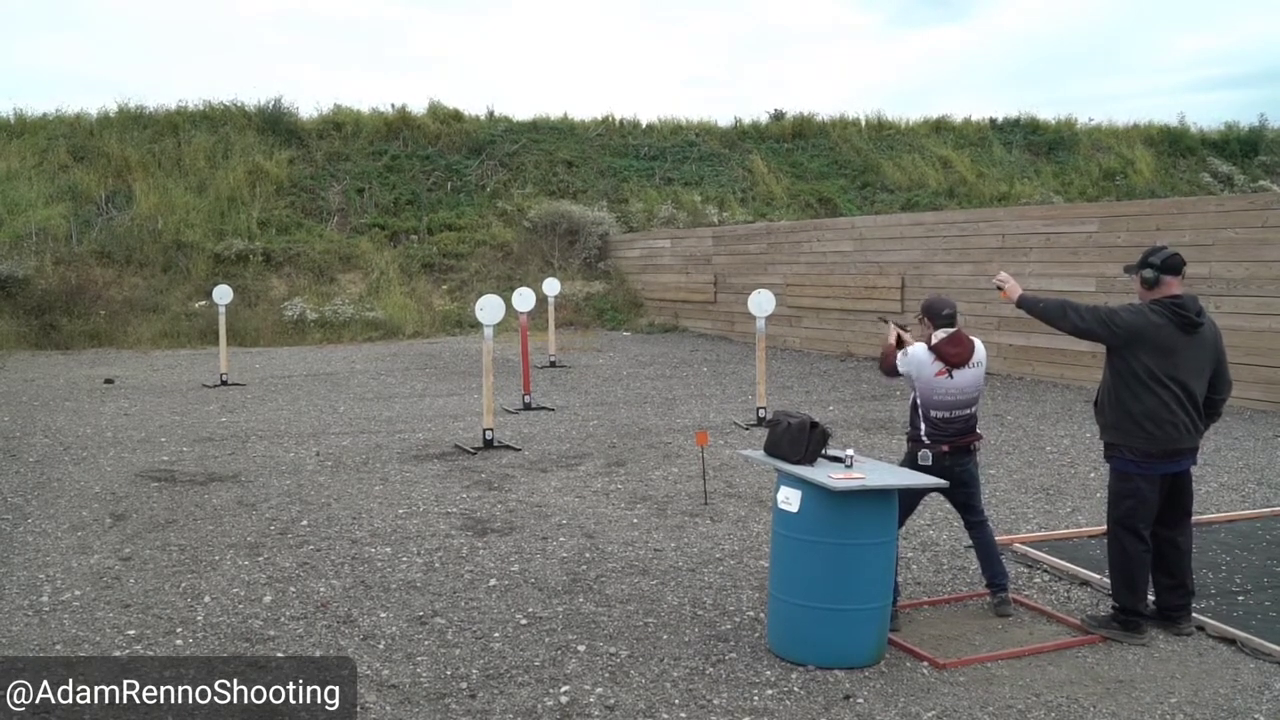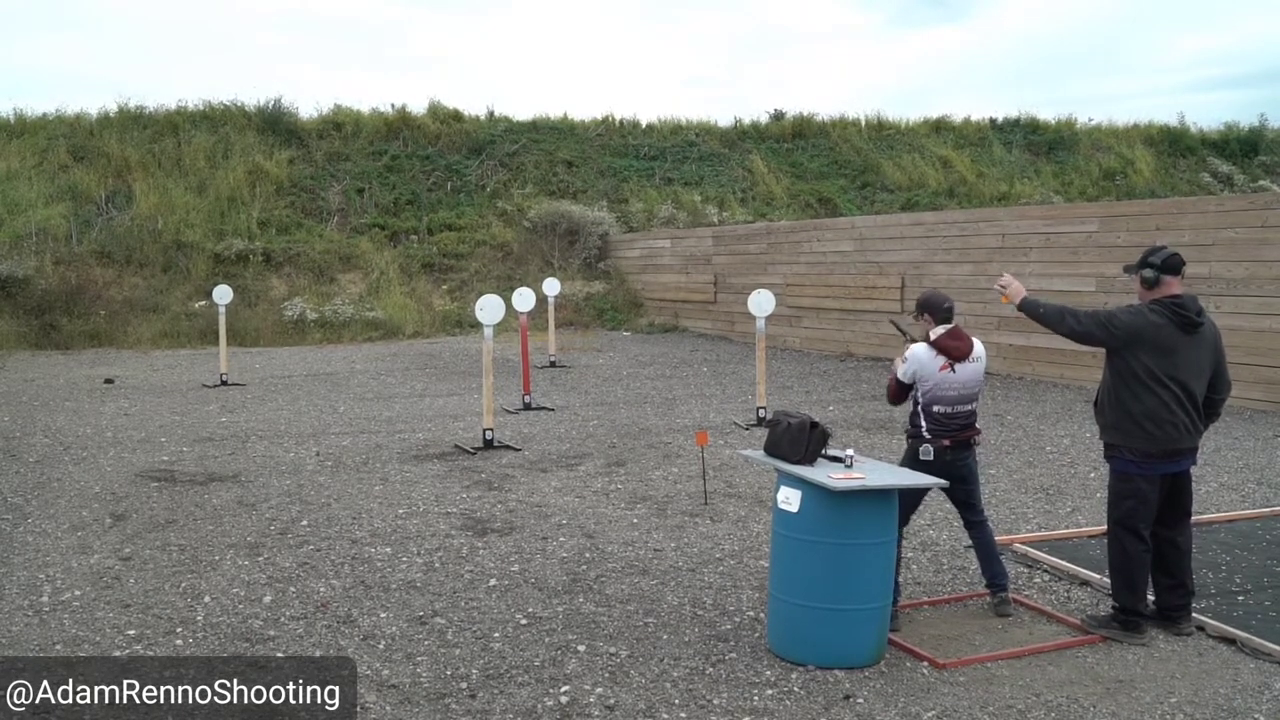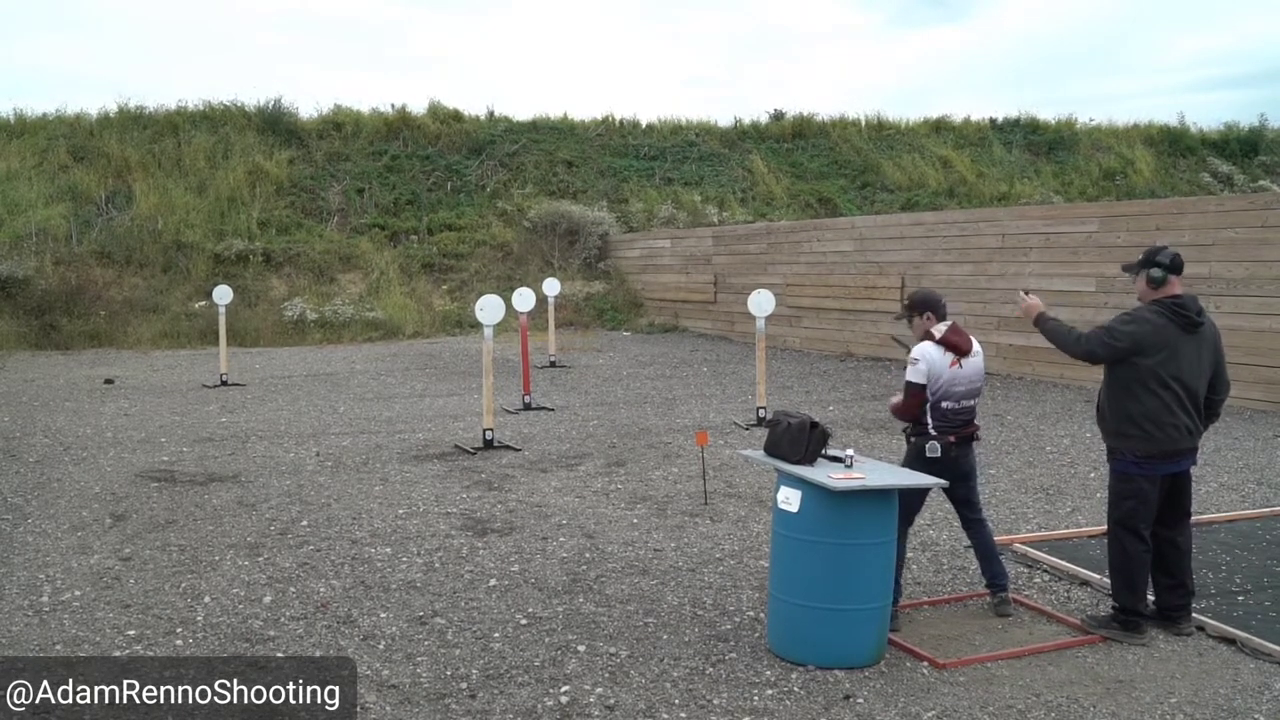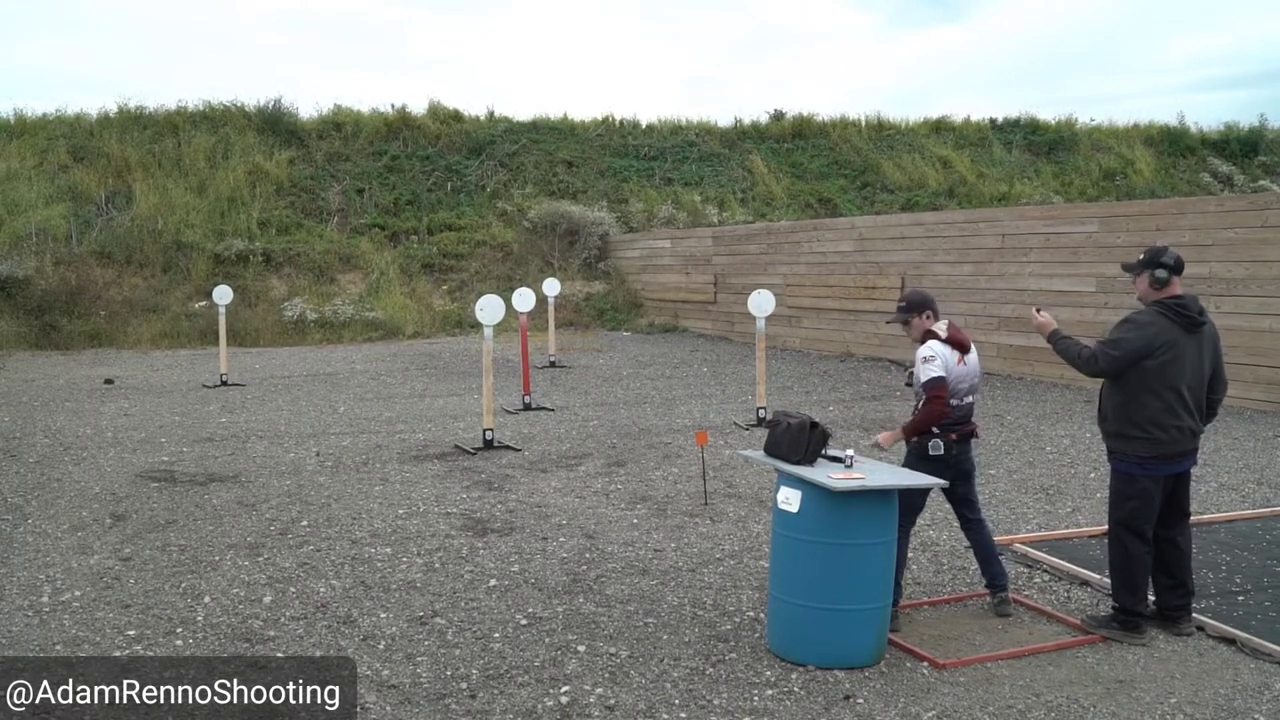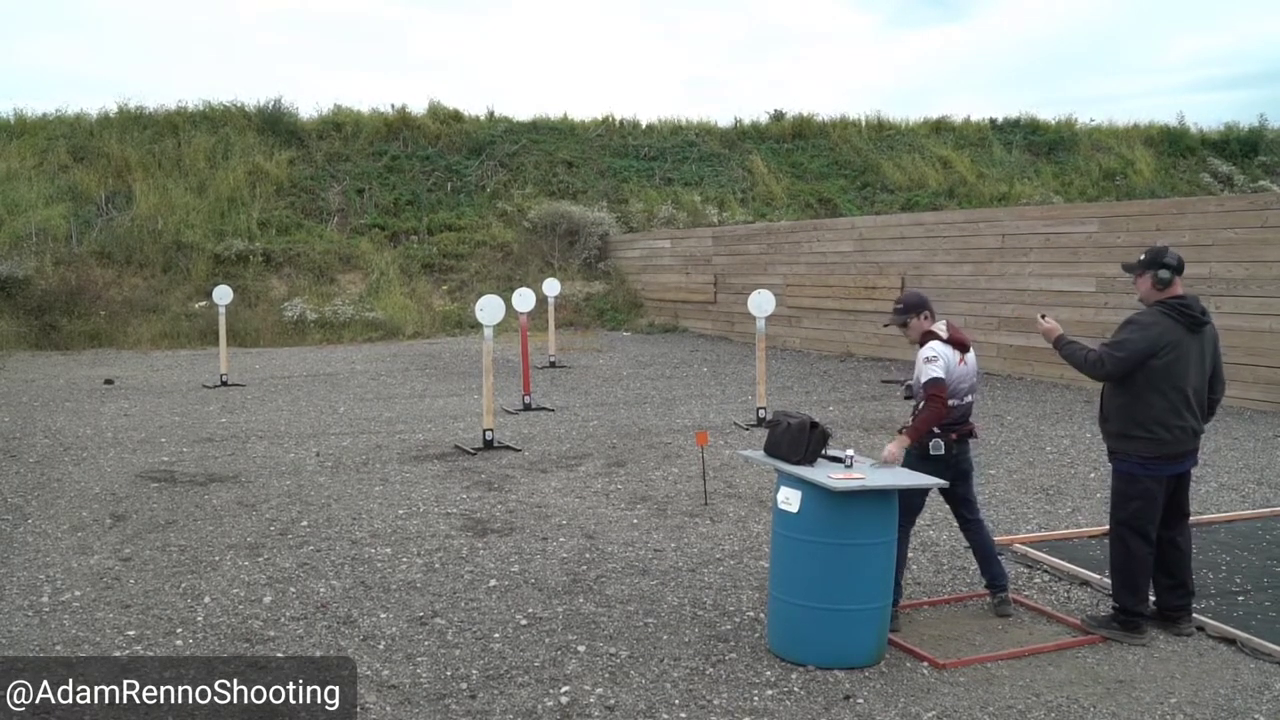
dt=0.2s
person 1, frame 1
left shoulder: (1135, 321)
right shoulder: (1206, 326)
left elbow: (1074, 316)
right elbow: (1220, 388)
left wrist: (1021, 297)
left hip: (1138, 452)
right hip: (1181, 450)
left knee: (1130, 532)
right knee: (1174, 530)
left ankle: (1129, 619)
right ankle: (1177, 611)
person 1, frame 2
left shoulder: (1136, 322)
right shoulder: (1206, 326)
left elbow: (1075, 322)
right elbow: (1219, 389)
left wrist: (1023, 301)
left hip: (1138, 452)
right hip: (1180, 450)
left knee: (1130, 532)
right knee: (1173, 530)
left ankle: (1129, 619)
right ankle: (1176, 611)
person 1, frame 3
left shoulder: (1140, 324)
right shoulder: (1205, 326)
left elbow: (1085, 347)
right elbow: (1219, 389)
left wrist: (1040, 317)
left hip: (1139, 453)
right hip: (1181, 450)
left knee: (1130, 533)
right knee: (1173, 530)
left ankle: (1129, 619)
right ankle: (1176, 611)
person 1, frame 4
left shoulder: (1145, 325)
right shoulder: (1204, 326)
left elbow: (1095, 362)
right elbow: (1216, 388)
left wrist: (1053, 334)
left hip: (1141, 453)
right hip: (1180, 450)
left knee: (1130, 533)
right knee: (1173, 529)
left ankle: (1129, 619)
right ankle: (1176, 611)
person 1, frame 5
left shoulder: (1148, 324)
right shoulder: (1203, 326)
left elbow: (1102, 365)
right elbow: (1215, 388)
left wrist: (1059, 340)
left hip: (1142, 453)
right hip: (1181, 449)
left knee: (1132, 533)
right knee: (1172, 529)
left ankle: (1129, 619)
right ankle: (1176, 610)
person 2, frame 1
left shoulder: (917, 356)
right shoulder: (978, 350)
left elbow: (889, 366)
left wrist: (890, 342)
right wrist: (913, 342)
left hip: (924, 459)
right hip: (963, 457)
right knee: (977, 522)
left ankle: (887, 605)
right ankle: (1000, 593)
person 2, frame 2
left shoulder: (917, 354)
right shoulder: (977, 349)
left elbow: (895, 396)
left wrist: (900, 368)
left hip: (924, 454)
right hip: (963, 453)
right knee: (976, 521)
left ankle: (887, 605)
right ankle: (1000, 594)
person 2, frame 3
left shoulder: (924, 352)
right shoulder: (973, 346)
left elbow: (912, 409)
left wrist: (896, 405)
left hip: (927, 451)
right hip: (962, 449)
left knee: (895, 526)
right knee: (975, 520)
left ankle: (888, 606)
right ankle: (1000, 593)
person 2, frame 4
left shoulder: (930, 351)
right shoulder: (965, 345)
left elbow: (937, 408)
left wrist: (898, 434)
right wrist: (923, 380)
left hip: (930, 449)
right hip: (961, 447)
left knee: (897, 526)
right knee: (973, 520)
left ankle: (888, 607)
right ankle: (1000, 593)
person 2, frame 5
left shoulder: (932, 351)
right shoulder: (961, 346)
left elbow: (936, 407)
left wrist: (902, 441)
right wrist: (920, 388)
left hip: (930, 449)
right hip: (959, 447)
left knee: (897, 526)
right knee: (971, 520)
left ankle: (888, 607)
right ankle: (1000, 593)
